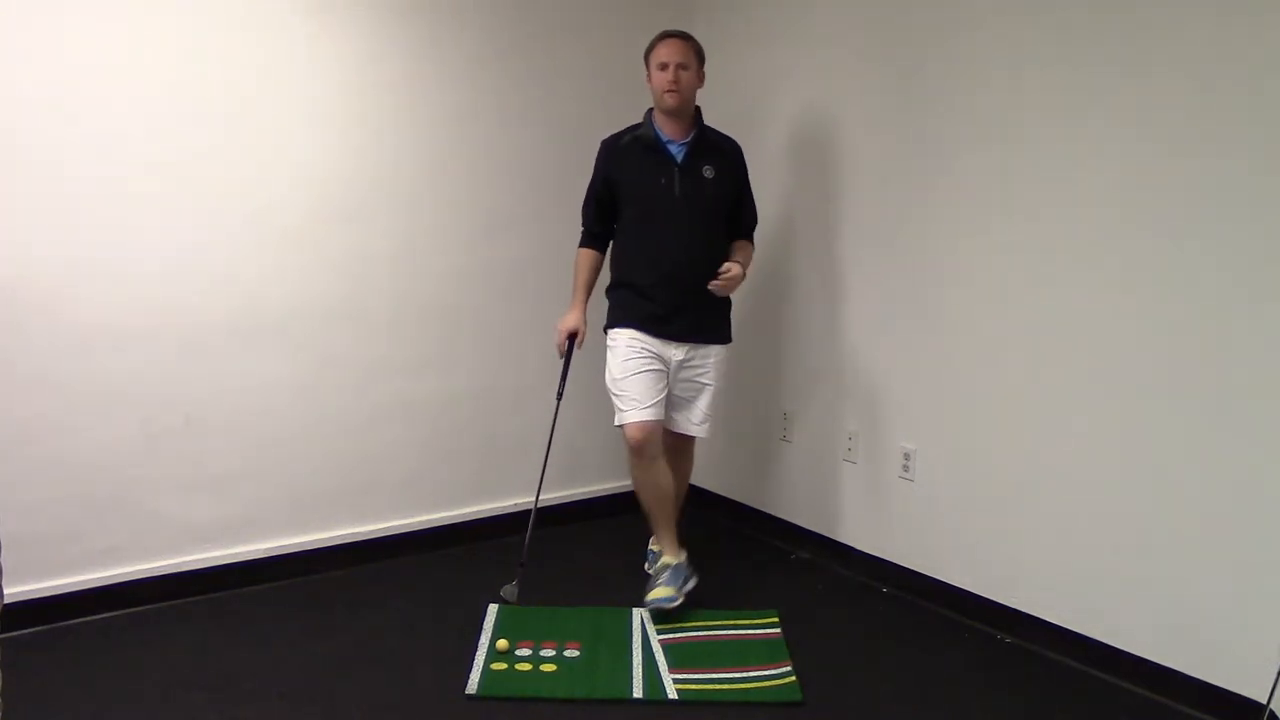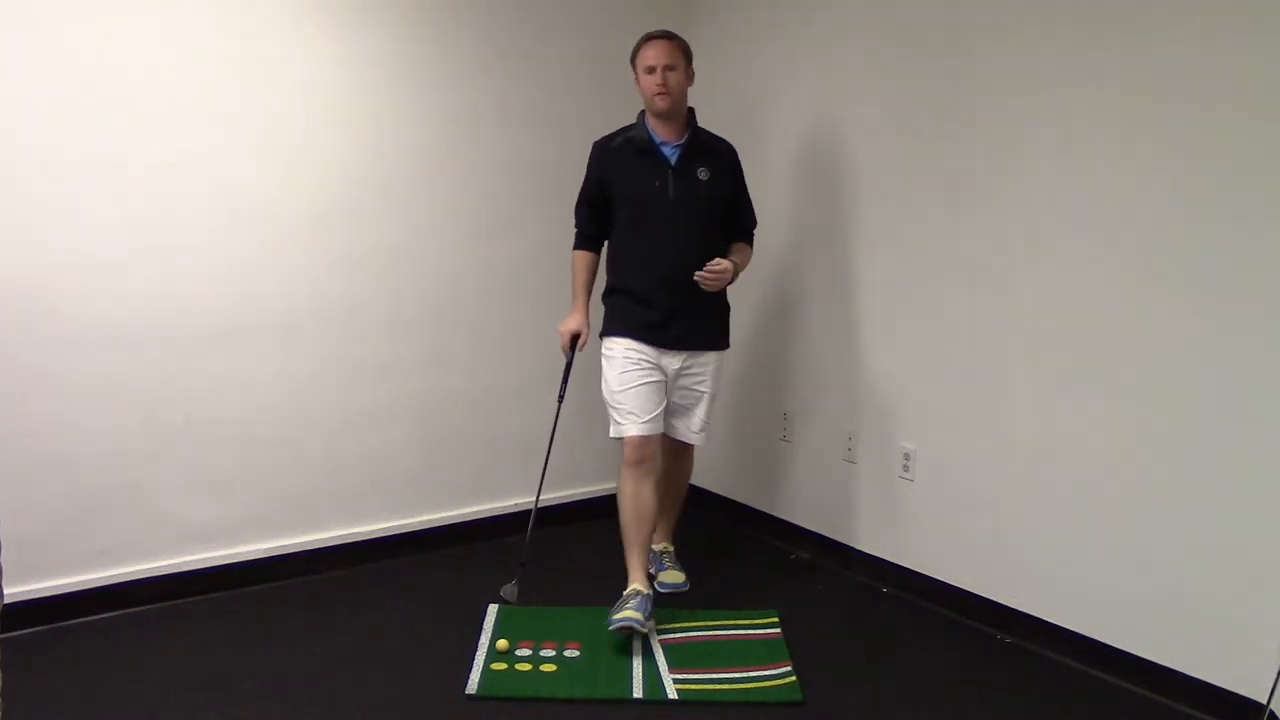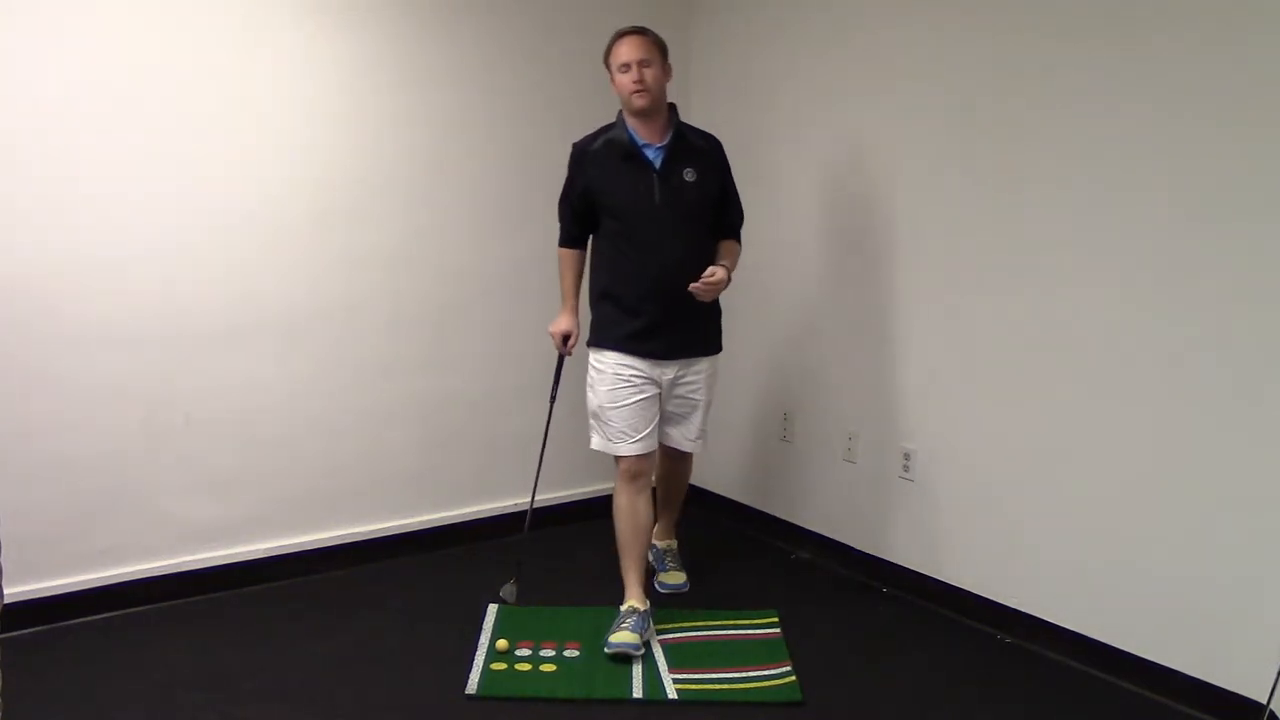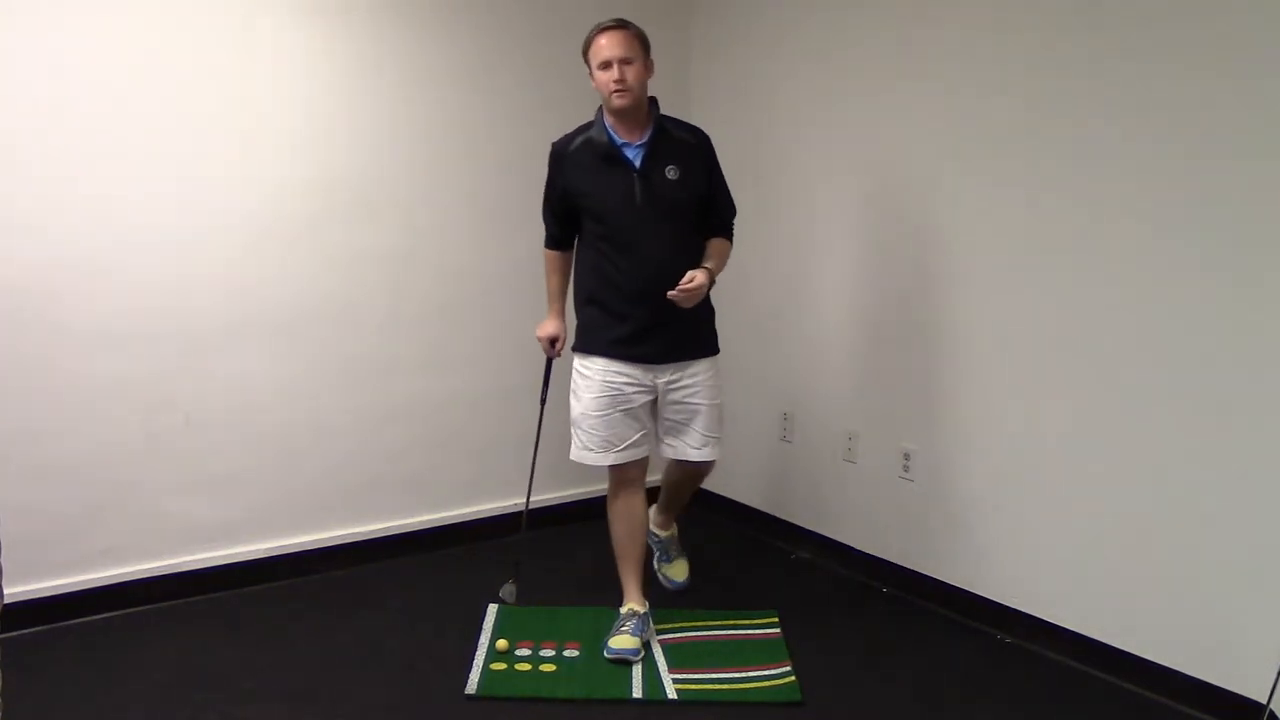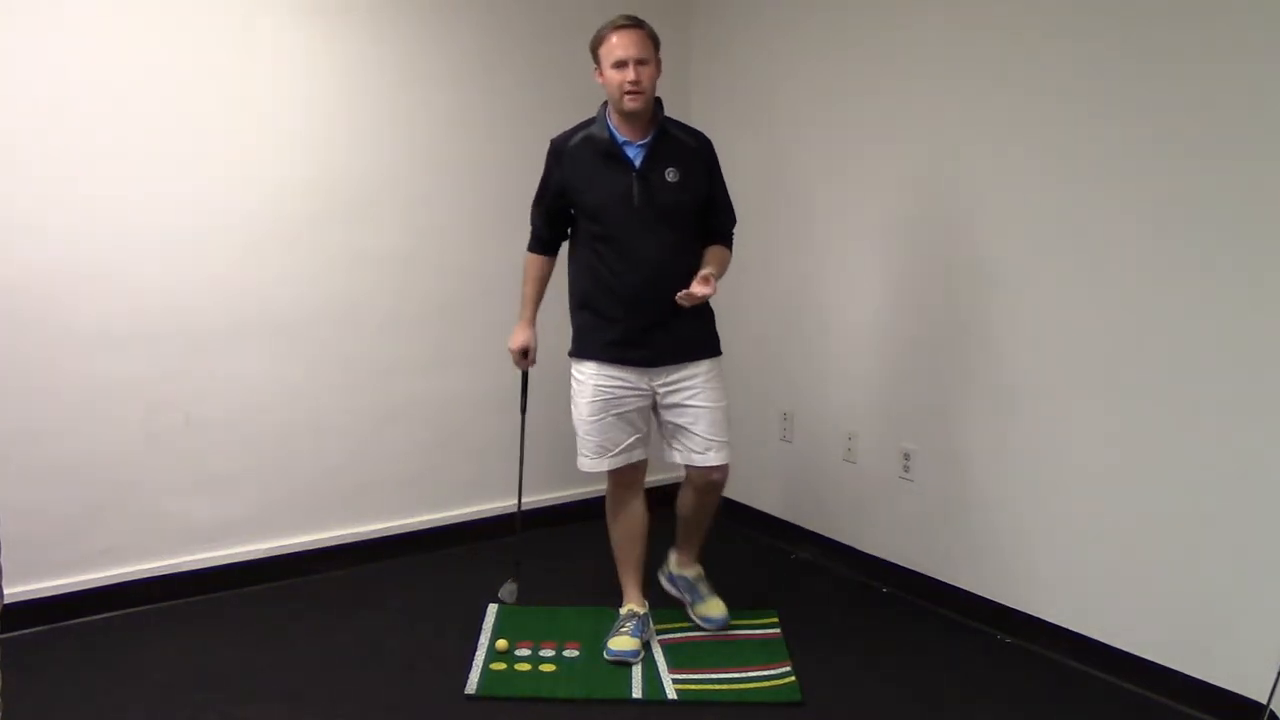
dt=0.3s
person 1, frame 1
left shoulder: (726, 154)
right shoulder: (618, 150)
left elbow: (742, 233)
right elbow: (594, 234)
left wrist: (738, 267)
right wrist: (577, 307)
left hip: (704, 331)
right hip: (635, 325)
left knee: (680, 441)
right knee: (641, 437)
left ankle: (661, 548)
right ankle: (673, 555)
person 1, frame 2
left shoulder: (720, 156)
right shoulder: (611, 153)
left elbow: (742, 236)
right elbow: (588, 237)
left wrist: (731, 266)
right wrist: (578, 308)
left hip: (701, 336)
right hip: (631, 333)
left knee: (679, 446)
right knee: (638, 452)
left ankle: (662, 544)
right ankle: (636, 588)
person 1, frame 3
left shoulder: (706, 151)
right shoulder: (591, 155)
left elbow: (730, 230)
right elbow: (573, 235)
left wrist: (723, 269)
right wrist: (568, 307)
left hip: (694, 341)
right hip: (620, 344)
left knee: (677, 454)
right knee: (633, 467)
left ankle: (664, 539)
right ankle: (634, 603)
person 1, frame 4
left shoulder: (692, 146)
right shoulder: (571, 155)
left elbow: (721, 227)
right elbow: (559, 237)
left wrist: (708, 272)
right wrist: (554, 312)
left hip: (689, 345)
right hip: (607, 351)
left knee: (697, 460)
right knee: (625, 475)
left ankle: (664, 522)
right ankle: (633, 606)
person 1, frame 5
left shoulder: (693, 150)
right shoulder: (570, 152)
left elbow: (720, 235)
right elbow: (545, 238)
left wrist: (709, 276)
right wrist: (526, 321)
left hip: (690, 351)
right hip: (604, 355)
left knee: (710, 472)
right knee: (623, 479)
left ankle: (685, 564)
right ankle: (634, 607)
